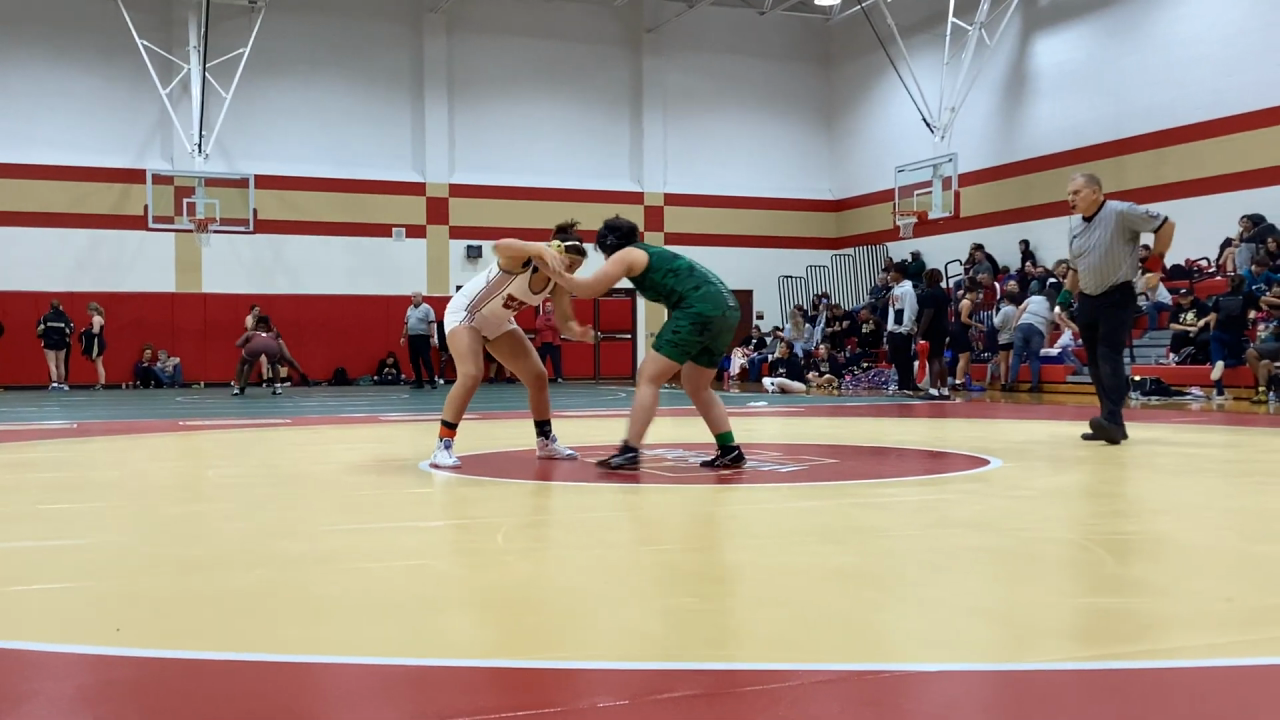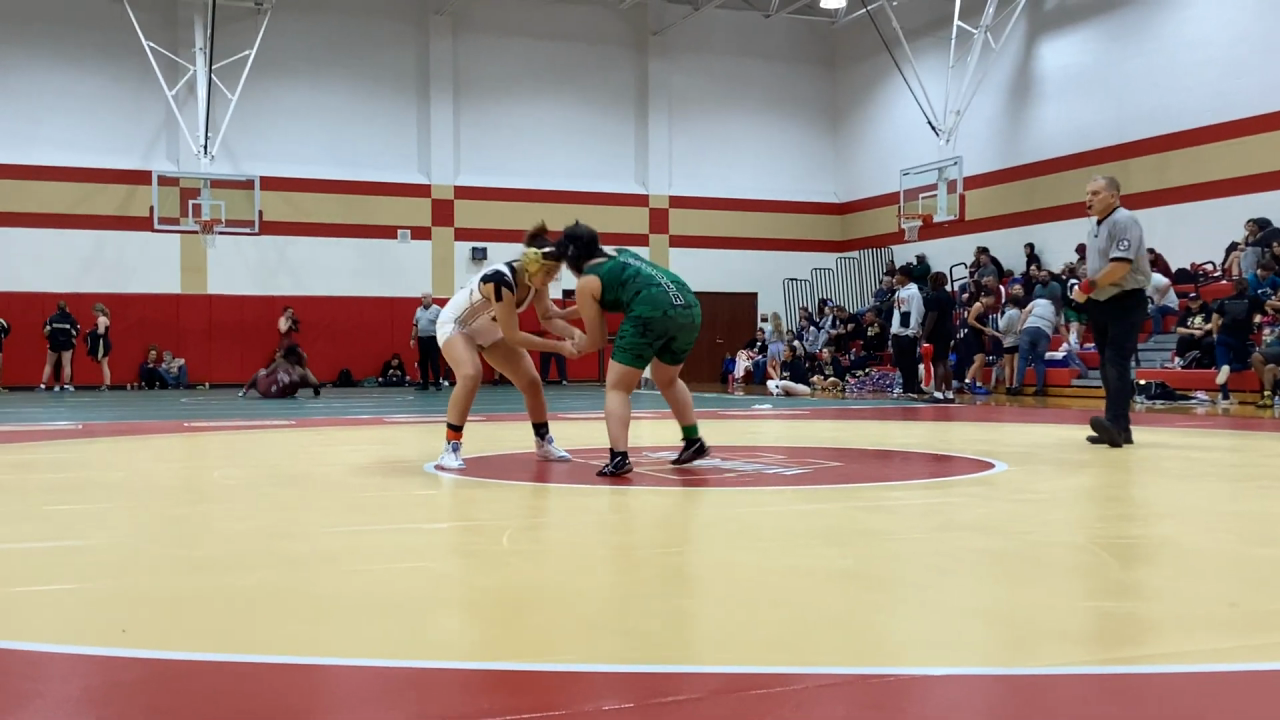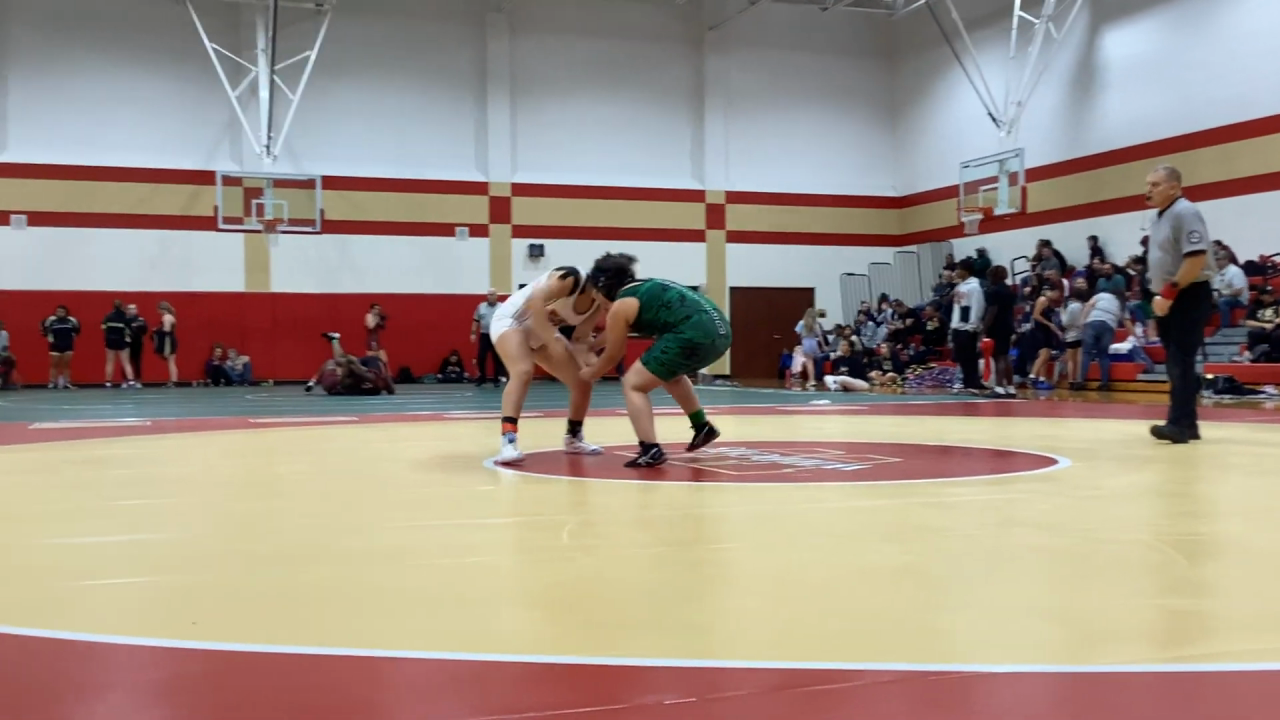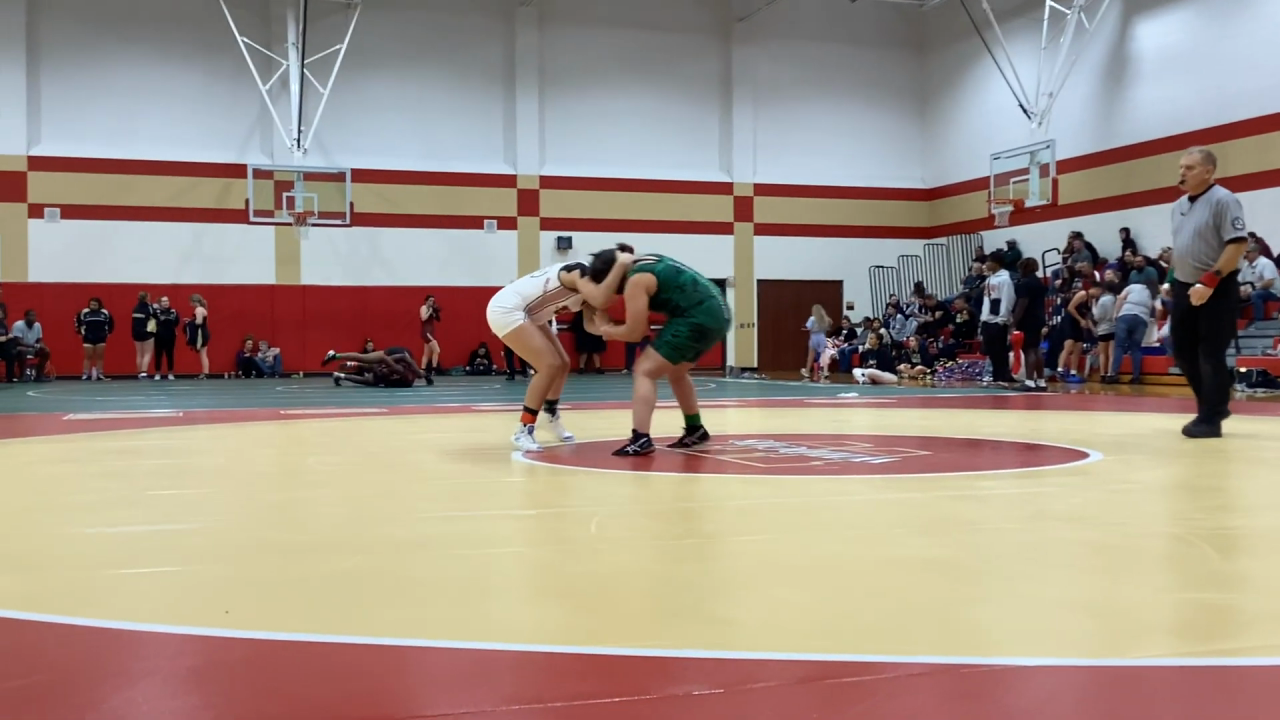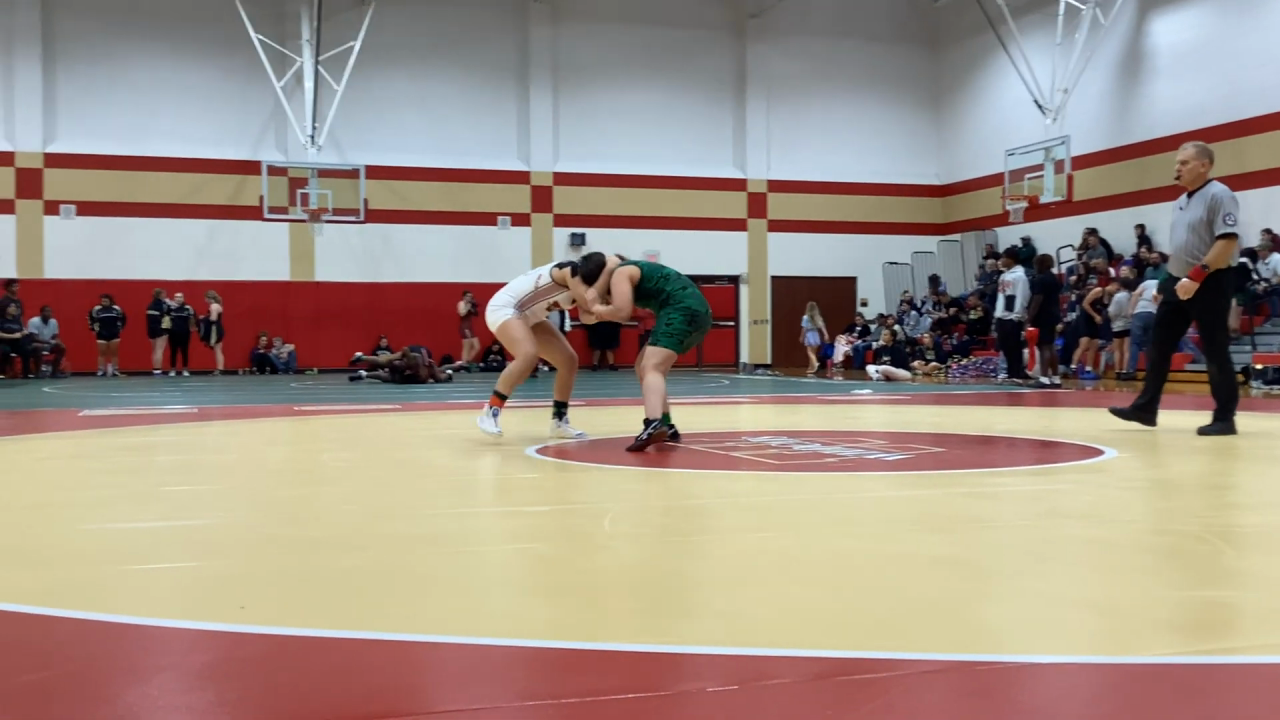
dt=0.5s
person 1, frame 1
left shoulder: (1121, 212)
right shoulder: (1075, 228)
left elbow: (1166, 226)
left wrist: (1154, 263)
right wrist: (1064, 298)
left hip: (1117, 297)
right hip: (1087, 300)
left knee: (1109, 357)
right knee: (1095, 363)
left ankle: (1112, 420)
right ankle: (1112, 422)
person 1, frame 2
left shoulder: (1123, 221)
right shoulder: (1095, 228)
left elbow: (1120, 265)
left wrist: (1086, 286)
right wrist: (1086, 291)
left hip: (1126, 303)
right hip: (1100, 304)
left knee: (1117, 363)
right knee: (1108, 366)
left ankle: (1114, 423)
right ankle: (1119, 427)
person 1, frame 3
left shoulder: (1184, 213)
right shoulder: (1159, 218)
left elbow: (1196, 258)
left wrist: (1168, 292)
right wrist: (1162, 294)
left hip: (1189, 297)
right hip: (1167, 299)
left knee: (1180, 360)
right knee: (1175, 362)
left ankle: (1178, 423)
right ankle: (1187, 423)
person 1, frame 4
left shoulder: (1224, 200)
right shoulder: (1178, 206)
left elbow: (1237, 246)
left wrist: (1209, 282)
right wrist: (1172, 284)
left hip: (1216, 290)
right hip: (1183, 287)
left knee: (1211, 356)
right knee: (1183, 351)
left ankle: (1210, 420)
right ankle: (1213, 407)
person 1, frame 5
left shoulder: (1219, 195)
right shoulder: (1182, 201)
left elbow: (1228, 242)
left wrist: (1197, 277)
right wrist: (1174, 279)
left hip: (1209, 284)
right hip: (1177, 283)
left knee: (1215, 353)
right knee: (1159, 346)
left ankle: (1225, 418)
right ankle: (1146, 407)
person 2, frame 1
left shoulder: (626, 256)
right shoulder: (654, 256)
left elbow: (588, 289)
left wrist: (560, 276)
left hip: (701, 310)
right hip: (726, 309)
left knee: (647, 378)
right knee: (697, 387)
left ankle: (630, 451)
right ankle: (730, 450)
person 2, frame 2
left shoulder: (586, 283)
right shoulder: (619, 255)
left elbow: (597, 340)
left wrist: (574, 348)
right wrist: (563, 315)
left hip: (651, 313)
right hip: (688, 308)
left knee: (617, 387)
right knee: (667, 380)
left ankle: (619, 459)
right ankle: (694, 442)
person 2, frame 3
left shoulder: (621, 305)
right shoulder: (647, 286)
left elbow: (612, 355)
left wrist: (589, 373)
left hip: (694, 334)
right hip: (719, 331)
left knee: (633, 385)
right knee: (669, 374)
left ankle: (651, 450)
right ankle: (701, 426)
person 2, frame 4
left shoulder: (636, 281)
right shoulder: (648, 260)
left elbow: (635, 331)
left wrist: (607, 330)
left hip: (698, 320)
right hip: (716, 314)
left knee: (644, 371)
right knee: (674, 370)
left ankle: (641, 440)
right ankle: (695, 429)
person 2, frame 5
left shoulder: (620, 274)
right shoulder: (631, 269)
left elbow: (622, 312)
left wrist: (598, 309)
left hip: (683, 310)
right hip: (695, 312)
left knee: (651, 368)
right knee: (643, 369)
left ankle: (654, 426)
right ankle: (665, 428)
person 3, frame 1
left shoulder: (558, 280)
right shoulder: (522, 260)
left elbow: (565, 322)
right elbow: (500, 246)
left wrist: (580, 332)
right wrist: (544, 251)
left hip: (498, 322)
right hip: (465, 314)
left knee: (537, 376)
right knee: (471, 376)
left ankle: (546, 442)
right ankle: (443, 446)
person 3, frame 2
left shoulder: (536, 280)
right shoulder: (501, 280)
left elbow: (549, 317)
right elbow: (512, 335)
left wrist: (574, 333)
right wrist: (558, 346)
left hip: (488, 330)
right hip: (456, 326)
left knee: (531, 382)
right knee: (469, 375)
left ankle: (544, 444)
right ankle: (450, 449)
person 3, frame 3
left shoulder: (599, 304)
right shoulder: (572, 279)
left elbow: (580, 340)
right elbow: (534, 299)
left wrist: (592, 362)
right wrist: (550, 341)
left hip: (542, 332)
right hip: (509, 321)
left knee: (583, 382)
right knee: (522, 372)
left ankle: (573, 439)
right ankle: (508, 442)
person 3, frame 4
left shoulder: (592, 284)
right shoulder: (581, 273)
left elbow: (593, 325)
right elbow: (601, 301)
right wrist: (622, 264)
left hip: (525, 314)
right hip: (506, 310)
left knee: (562, 365)
right knee: (551, 366)
left ankle: (550, 417)
right ankle: (524, 431)
person 3, frame 5
left shoulder: (580, 283)
right shoulder: (572, 271)
left elbow: (588, 316)
right wrist: (609, 269)
left hip: (528, 316)
right hip: (503, 308)
left knee: (569, 360)
right knee: (529, 355)
left ankle: (559, 421)
right ankle: (491, 413)
